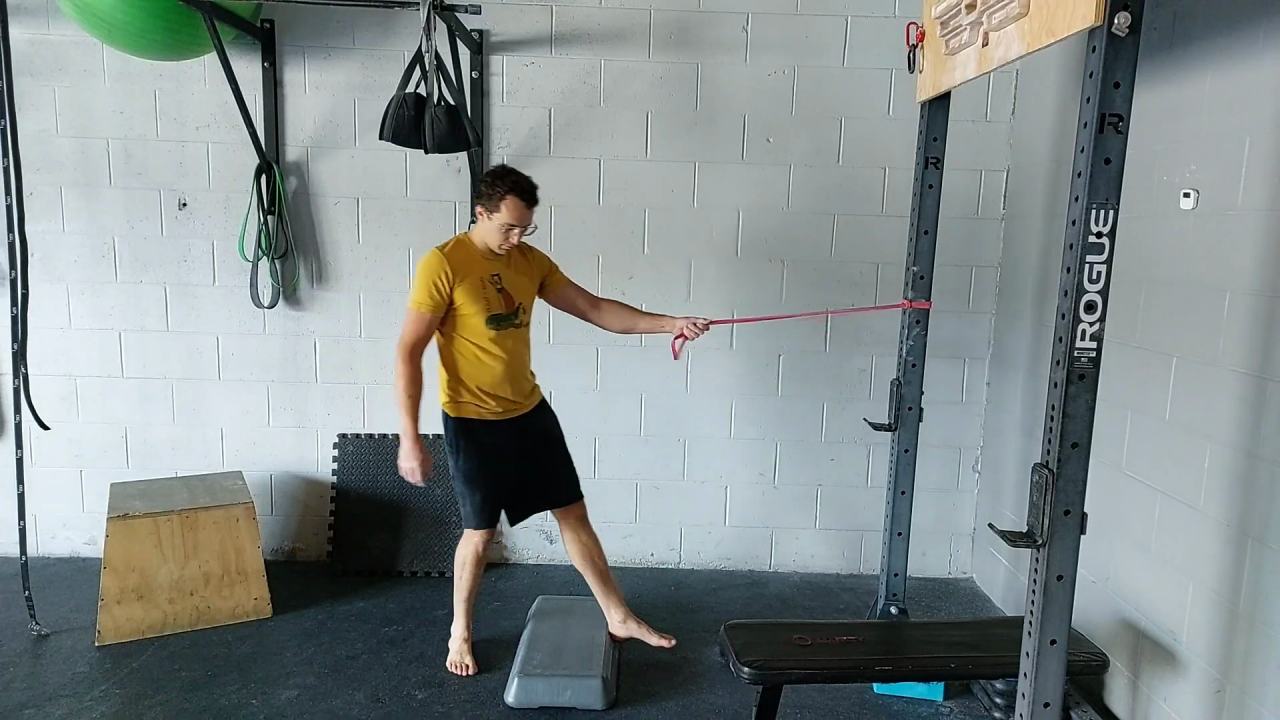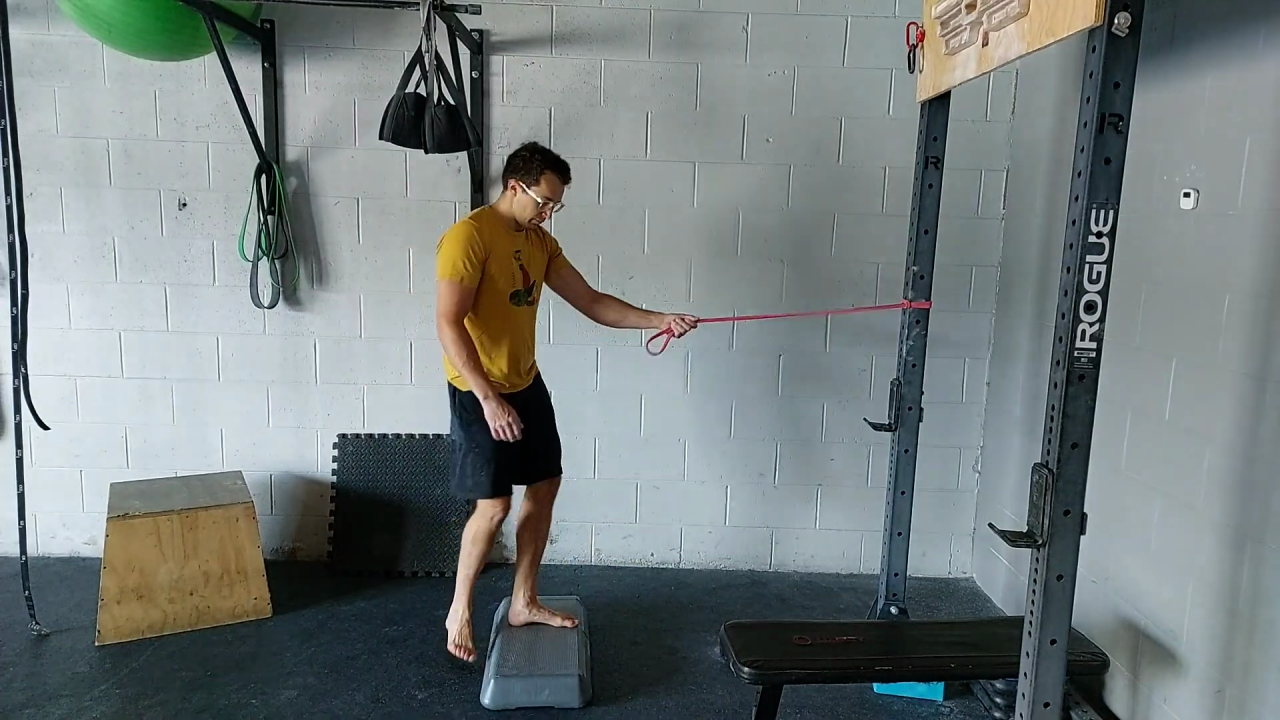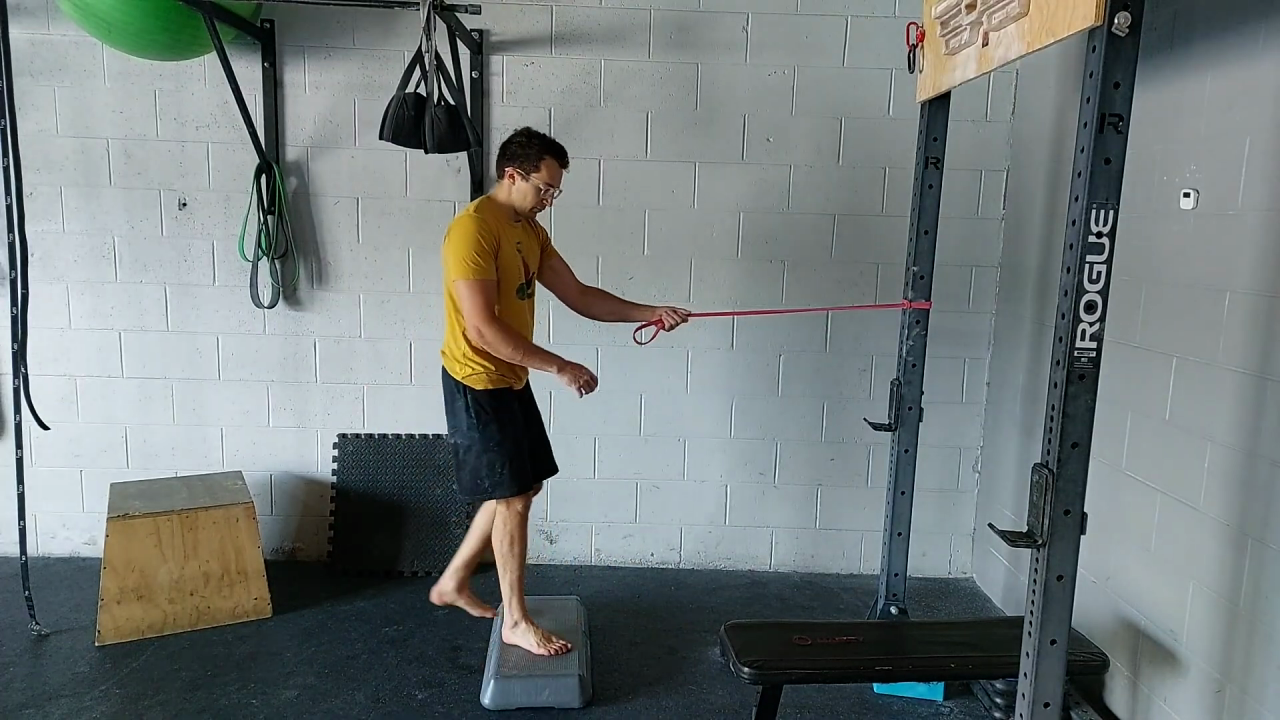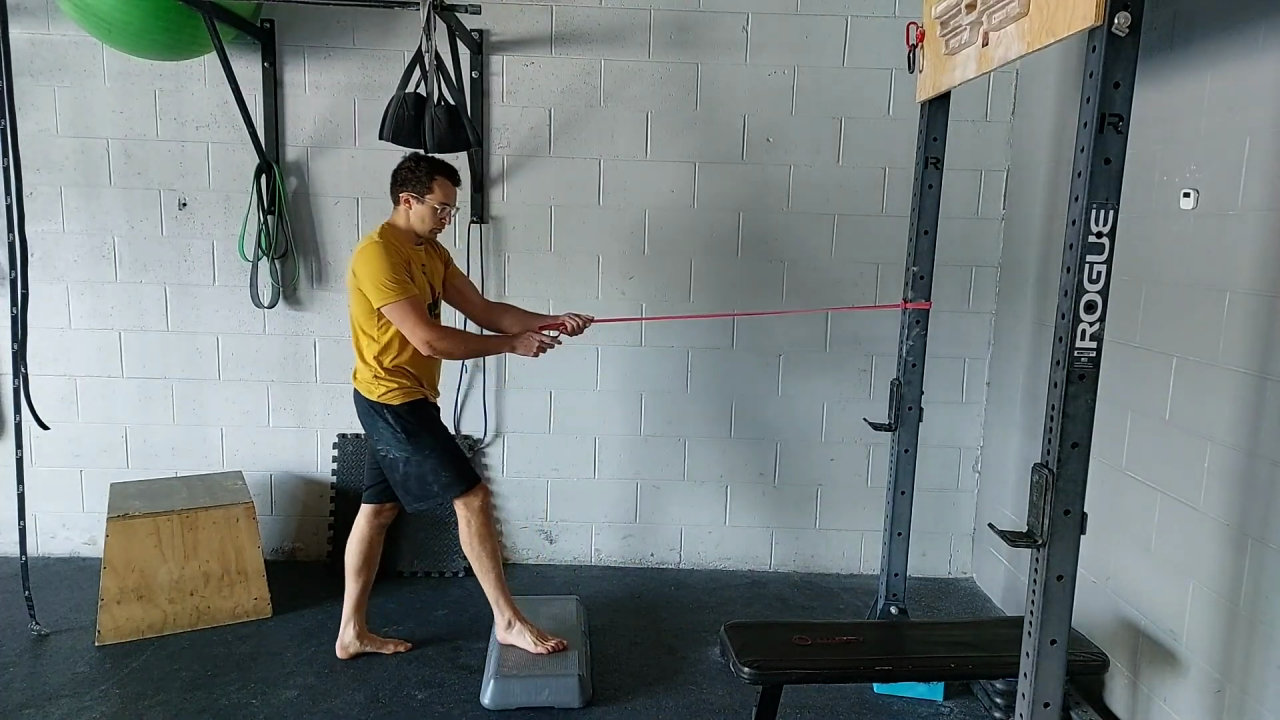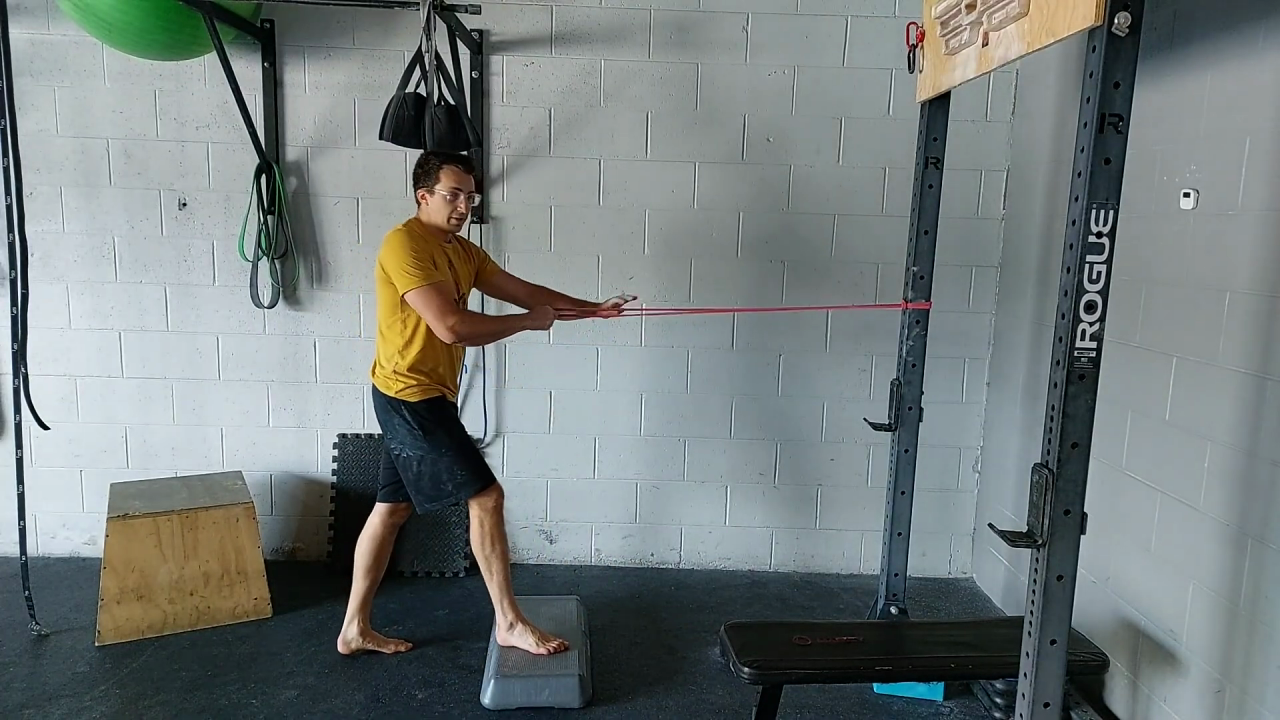
dt=1s
person 1, frame 1
left shoulder: (531, 261)
right shoulder: (442, 265)
left elbow: (594, 309)
right elbow: (408, 352)
left wrist: (667, 322)
right wrist: (410, 438)
left hip: (530, 411)
right hip: (473, 422)
left knee: (572, 512)
right knee: (479, 531)
left ankle: (618, 617)
right ankle: (459, 632)
person 1, frame 2
left shoulder: (540, 242)
right shoulder: (468, 237)
left elbow: (590, 301)
right elbow: (448, 324)
left wrist: (659, 319)
right wrist: (488, 397)
left hip: (526, 385)
right hip: (478, 392)
left knee: (544, 488)
right knee: (493, 504)
left ankle: (524, 603)
right ankle: (460, 610)
person 1, frame 3
left shoulder: (530, 231)
right shoulder: (473, 229)
left elbow: (578, 295)
right elbow: (482, 327)
left wrist: (649, 313)
right wrist: (560, 367)
left hip: (509, 381)
right hip: (478, 385)
left knee: (521, 488)
right knee: (511, 499)
left ankle: (454, 581)
right ankle: (515, 621)
person 1, frame 4
left shoulder: (430, 251)
right shoulder: (378, 256)
left elbow: (484, 311)
right elbow: (429, 340)
left wrist: (549, 322)
right wrist: (512, 344)
left hip: (400, 401)
right hip: (393, 401)
left knee: (377, 510)
right knee: (472, 497)
left ankle: (352, 631)
right ankle: (508, 621)
person 1, frame 5
left shoulder: (463, 252)
right shoulder: (404, 245)
left elbow: (528, 291)
right elbow: (452, 327)
left wrist: (595, 308)
right wrist: (528, 322)
left hip: (419, 398)
right hip: (412, 397)
left knee: (391, 509)
right knee: (486, 497)
left ankle: (355, 628)
right ankle: (509, 622)
